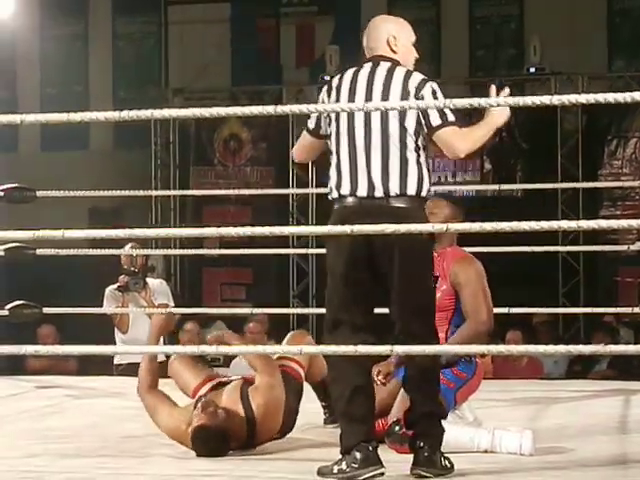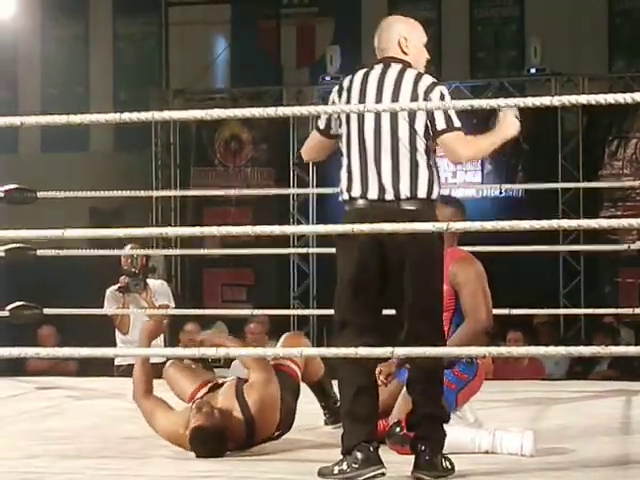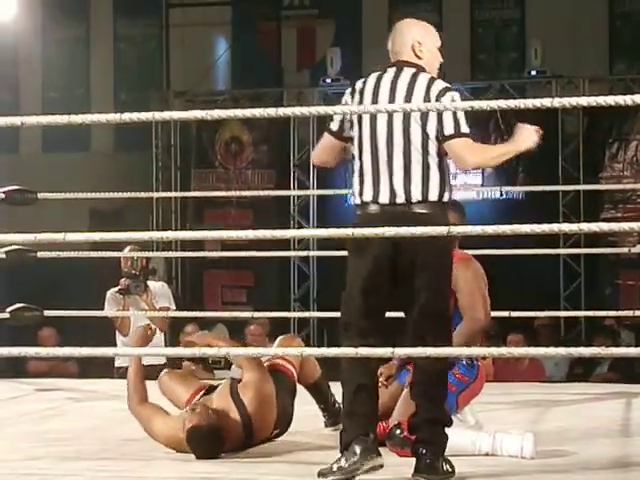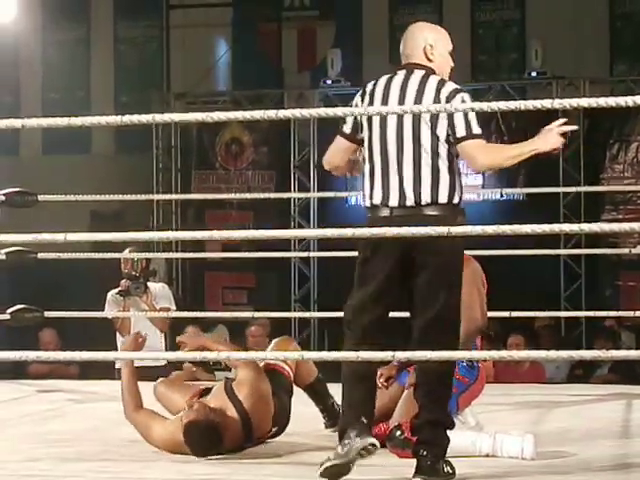
dt=0.1s
person 1, frame 1
left shoulder: (335, 87)
right shoulder: (418, 85)
left elbow: (301, 154)
right elbow: (456, 146)
right wrist: (492, 122)
left hip: (349, 217)
right hip: (402, 217)
left knee: (347, 331)
right knee: (415, 330)
person 1, frame 2
left shoulder: (346, 88)
right shoulder: (427, 87)
left elbow: (310, 153)
right elbow: (460, 152)
right wrist: (502, 131)
left hip: (360, 219)
right hip: (412, 218)
left knee: (355, 332)
right knee: (423, 332)
person 1, frame 3
left shoulder: (359, 91)
right shoulder: (438, 92)
left elbow: (321, 157)
right elbow: (468, 158)
left wrist: (349, 151)
right wrist: (517, 144)
left hip: (373, 222)
right hip: (425, 223)
left knee: (359, 331)
right knee: (429, 335)
left ankle: (359, 443)
person 1, frame 4
left shoulder: (370, 93)
right shoulder: (449, 94)
left elbow: (333, 161)
right elbow: (481, 159)
left wrist: (355, 165)
right wrist: (539, 143)
left hip: (383, 224)
right hip: (434, 224)
left knee: (362, 328)
right knee: (435, 337)
left ankle: (355, 428)
person 2, frame 1
left shoulder: (463, 265)
left elbow: (481, 324)
right wrist: (394, 362)
left hip: (453, 366)
left knee: (400, 435)
left ankle: (498, 437)
right ankle: (448, 410)
person 2, frame 2
left shoulder: (463, 265)
left elbow: (480, 323)
right wrist: (395, 362)
left hip: (454, 366)
left knee: (402, 436)
left ankle: (498, 439)
right ankle: (447, 408)
person 2, frame 3
left shoulder: (462, 267)
left elbow: (478, 323)
right wrist: (394, 364)
left hip: (455, 367)
left knee: (401, 436)
left ankle: (497, 440)
person 2, frame 4
left shoulder: (462, 264)
left elbow: (475, 320)
right wrist: (397, 365)
left hip: (457, 366)
left knee: (403, 442)
left ankle: (497, 442)
right ankle: (452, 418)
person 3, frame 1
left shoulder: (181, 429)
right shoulder: (262, 407)
left elbow: (147, 391)
right elbow: (268, 367)
left wrist: (154, 335)
right wrist: (233, 339)
left knee: (177, 360)
right knee: (300, 338)
person 3, frame 2
left shoulder: (178, 433)
right shoulder: (260, 406)
left elbow: (142, 396)
right elbow: (260, 365)
left wrist: (145, 340)
right wrist: (223, 339)
left knee: (171, 368)
right knee: (295, 340)
person 3, frame 3
left shoulder: (176, 437)
right shoulder: (255, 403)
left elbow: (138, 405)
right elbow: (252, 363)
left wrist: (136, 350)
right wrist: (213, 340)
left knee: (166, 377)
right knee: (290, 342)
person 3, frame 4
left shoulder: (173, 439)
right shoulder: (252, 400)
left elbow: (133, 411)
right elbow: (247, 363)
right wrist: (205, 341)
left knee: (162, 386)
right knee: (284, 345)
right ankle: (332, 414)
person 4, frame 1
left shoulder: (159, 285)
right shoulder: (112, 291)
right elbow: (123, 328)
left wrist: (147, 298)
right wrist: (125, 297)
right hip: (125, 362)
person 4, frame 2
left shoulder: (160, 286)
right shoulder: (113, 292)
right elbow: (123, 329)
left wrist: (147, 299)
right wrist: (125, 298)
left hip: (155, 361)
right hip: (125, 363)
person 4, frame 3
left shoulder: (160, 288)
right shoulder: (113, 294)
left elbow: (164, 326)
right elbow: (124, 331)
left wrist: (148, 301)
right wrist: (126, 300)
left hip: (156, 363)
right hip: (126, 365)
person 4, frame 4
left shoulder: (161, 289)
right shoulder: (114, 295)
left elbow: (164, 327)
right elbow: (124, 332)
left wrist: (148, 302)
right wrist: (126, 301)
left hip: (156, 365)
